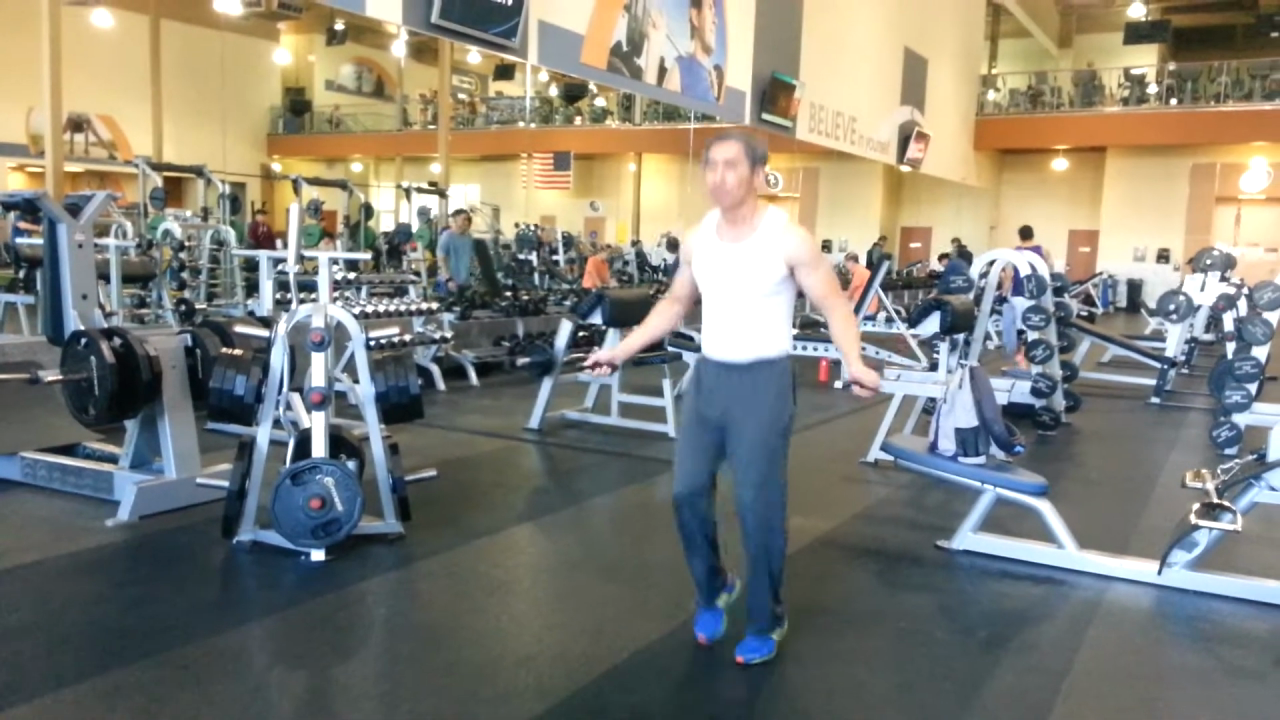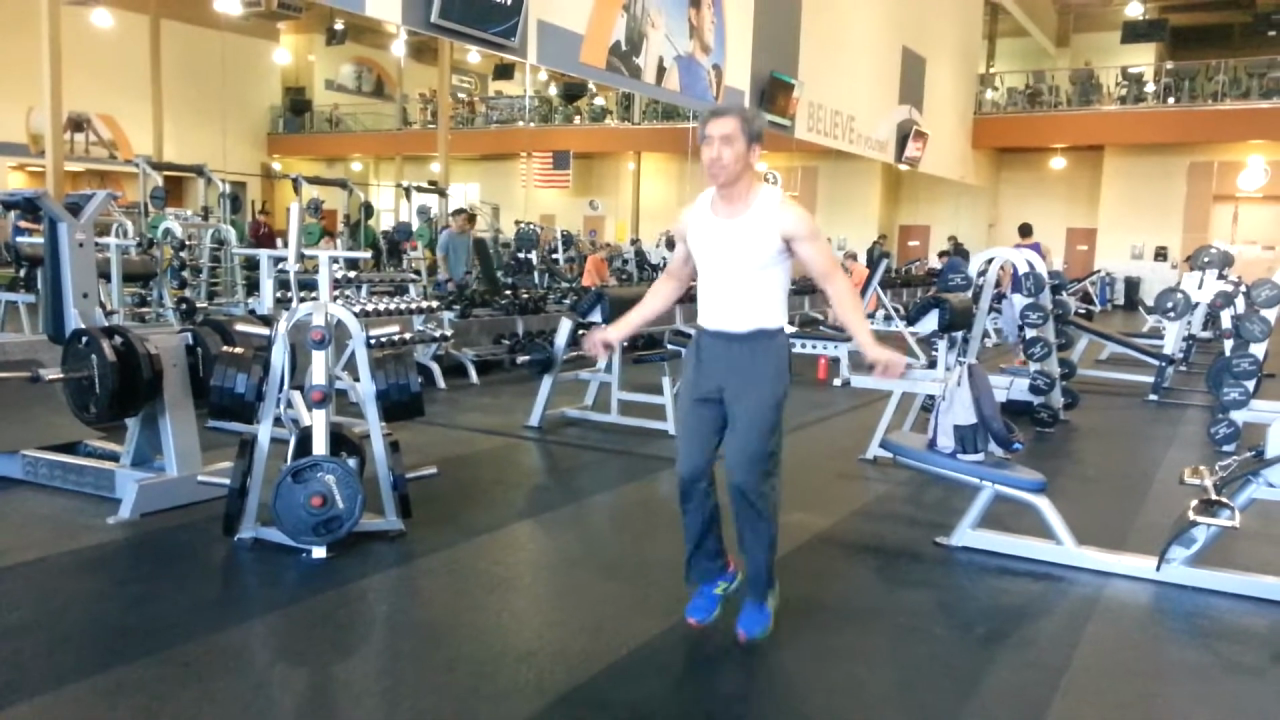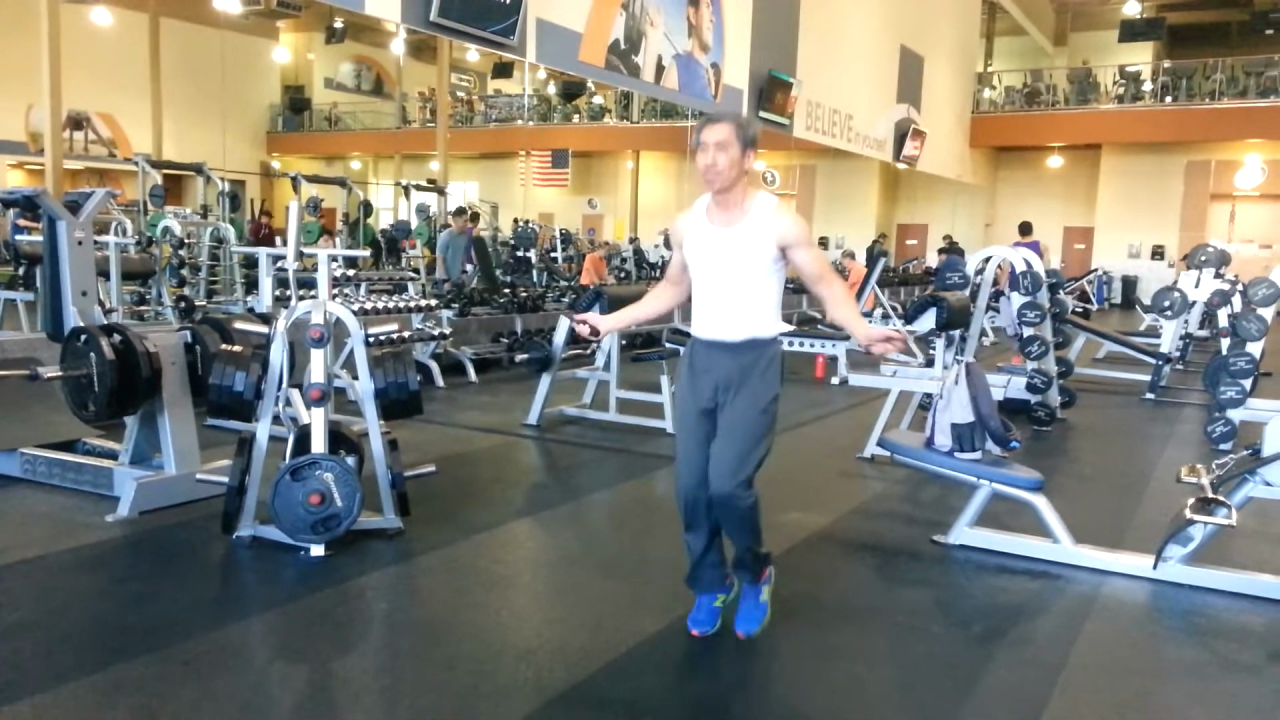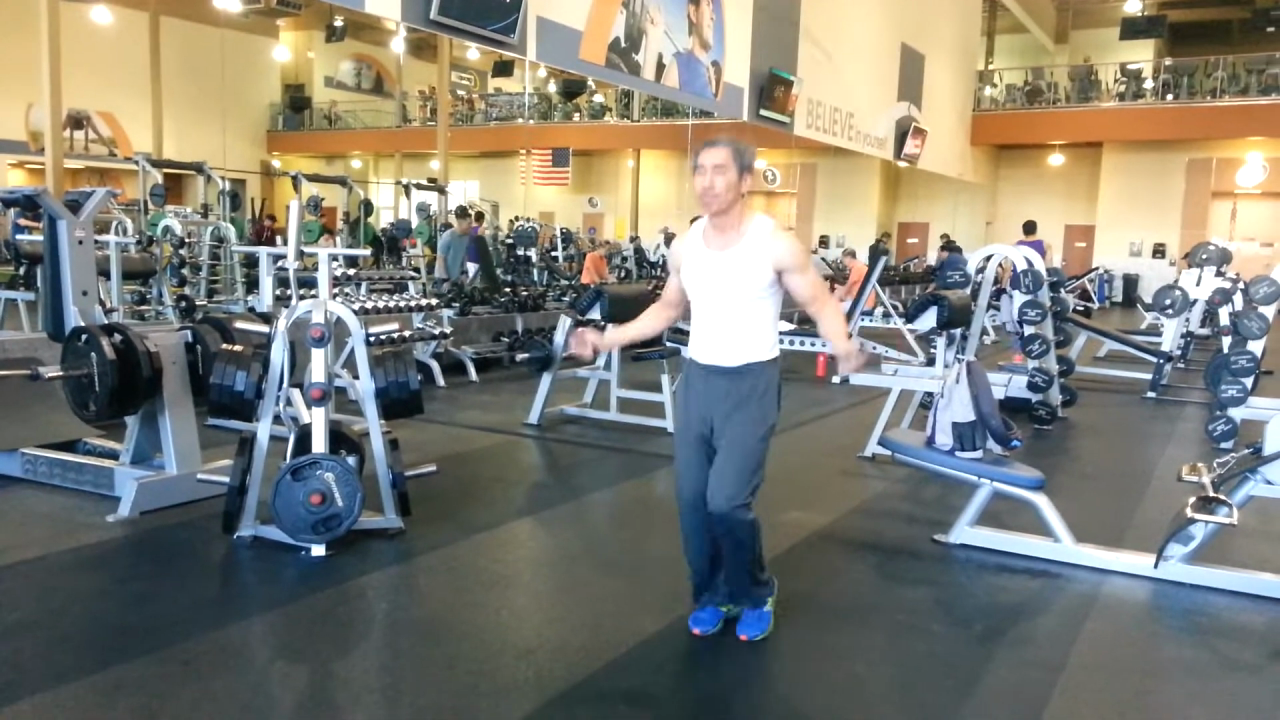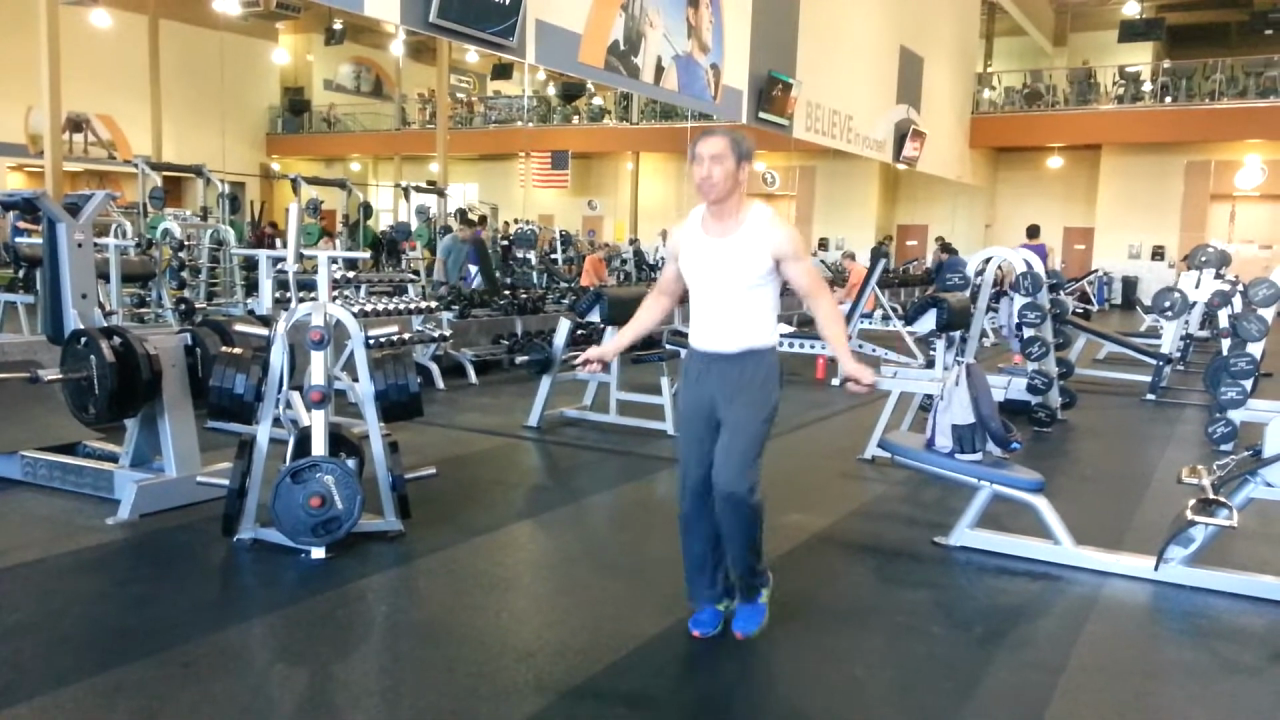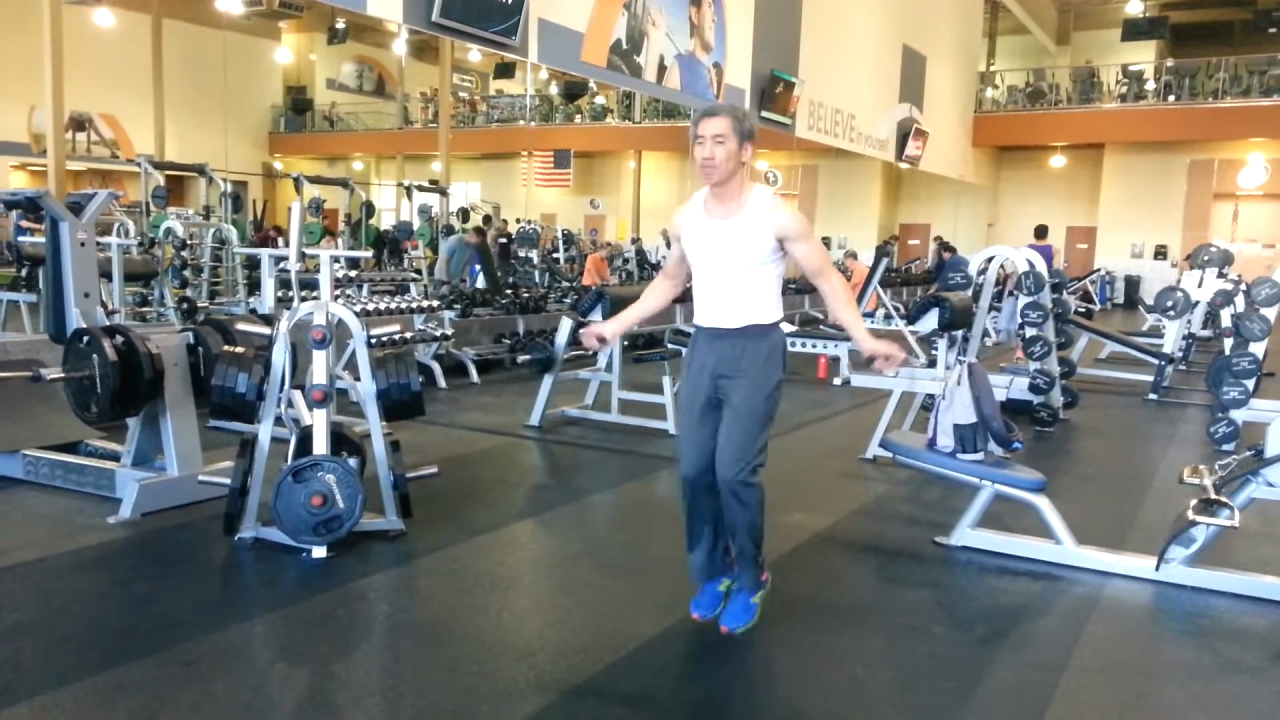
dt=0.1s
person 1, frame 1
left shoulder: (789, 238)
right shoulder: (696, 239)
left elbow: (832, 304)
right elbow: (676, 303)
left wrist: (854, 362)
right wrist: (622, 350)
left hip: (764, 380)
right hip: (709, 377)
left knee: (759, 508)
right knee: (688, 494)
left ankle: (766, 622)
right ankle: (713, 590)
person 1, frame 2
left shoulder: (785, 214)
right shoulder: (691, 217)
left elbow: (832, 280)
right elbow: (671, 283)
left wrist: (867, 345)
right wrist: (619, 330)
left hip: (761, 353)
right hip: (706, 351)
left knee: (747, 475)
right knee: (691, 470)
left ankle: (759, 590)
right ankle: (710, 572)
person 1, frame 3
left shoulder: (780, 221)
right shoulder: (687, 223)
left elbow: (826, 284)
right elbow: (673, 287)
left wrist: (863, 333)
right wrist: (611, 321)
left hip: (755, 361)
right hip: (700, 359)
left knee: (727, 480)
right knee: (693, 484)
left ankle: (755, 572)
right ankle: (712, 585)
person 1, frame 4
left shoulder: (777, 245)
right shoulder: (685, 245)
left elbow: (819, 306)
right elbow: (669, 307)
left wrist: (842, 349)
right wrist: (609, 336)
left hip: (751, 384)
right hip: (698, 382)
left knee: (726, 501)
right knee: (693, 501)
left ankle: (757, 592)
right ankle: (713, 597)
person 1, frame 5
left shoulder: (775, 233)
right shoulder: (682, 237)
left elbow: (818, 298)
right elbow: (663, 298)
left wrist: (846, 360)
right wrist: (613, 346)
left hip: (753, 370)
right hip: (699, 369)
left knee: (733, 486)
right knee: (696, 493)
left ankle: (752, 587)
right ankle: (711, 594)
person 1, frame 6
left shoulder: (777, 214)
right shoulder: (686, 216)
left elbow: (825, 278)
right elbow: (668, 283)
left wrist: (864, 339)
right wrist: (615, 326)
left hip: (756, 349)
right hip: (704, 348)
left knee: (735, 469)
right knee: (694, 468)
left ankle: (749, 580)
right ankle: (713, 571)
